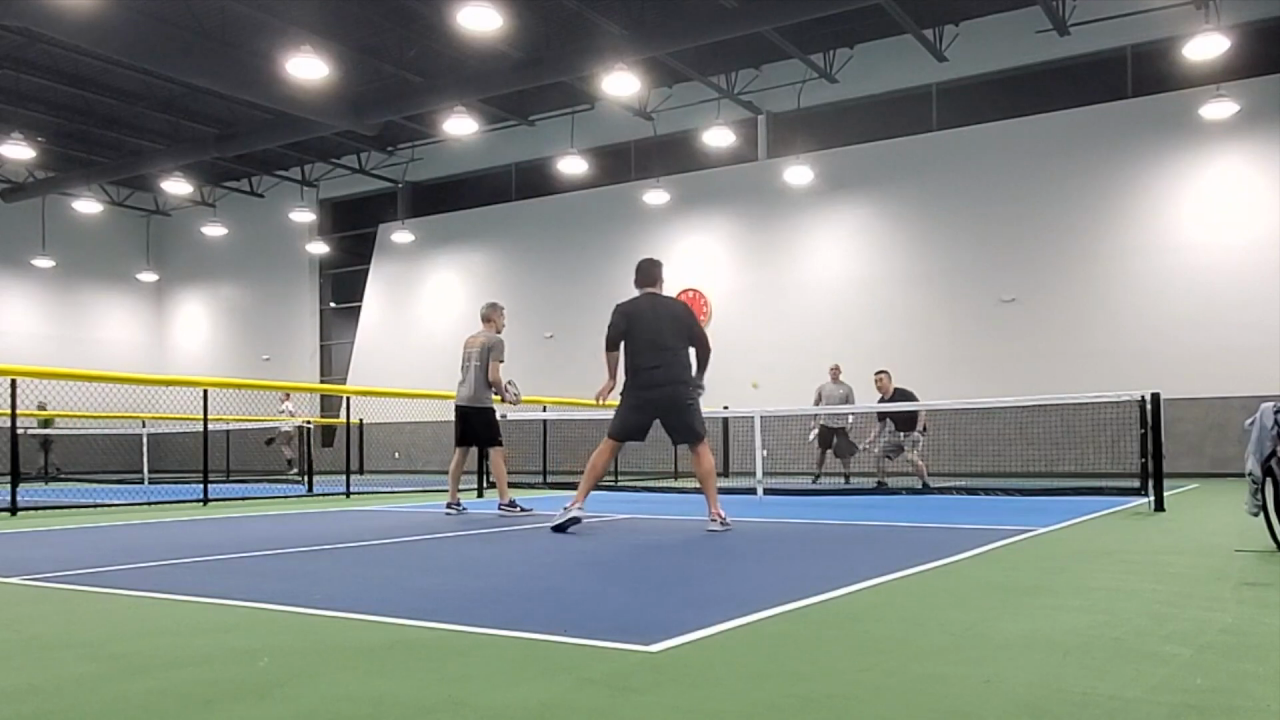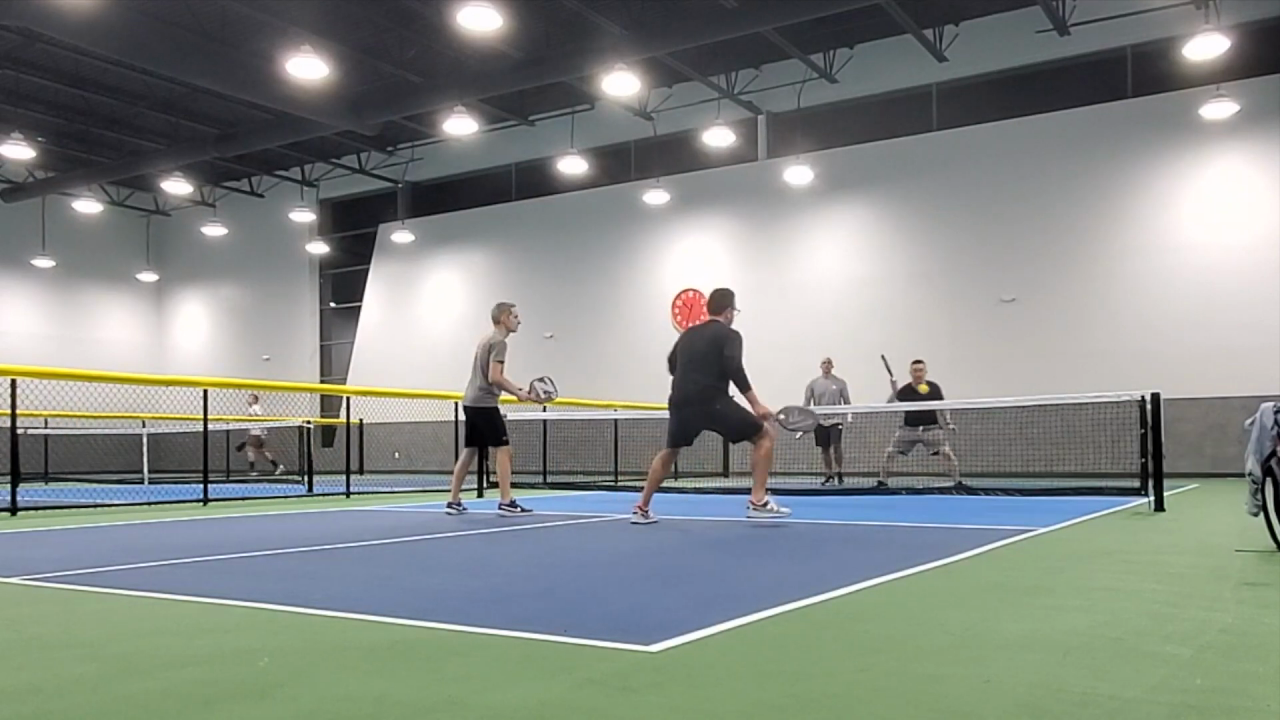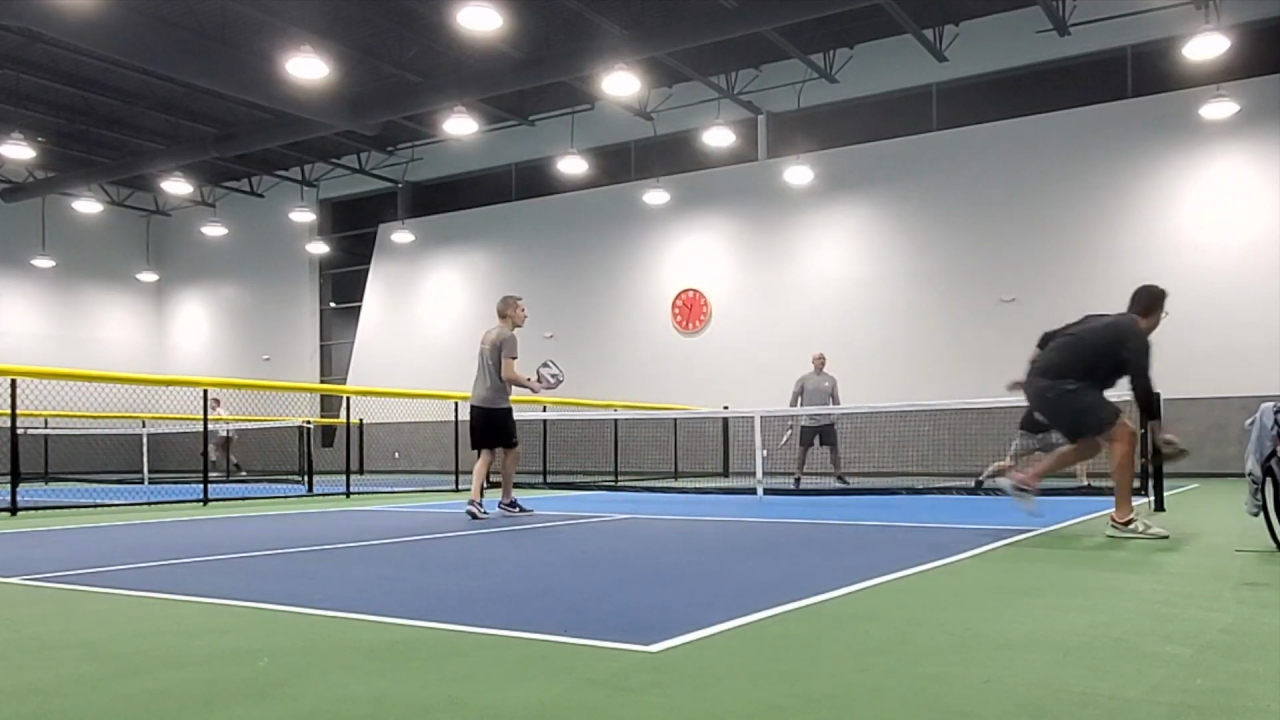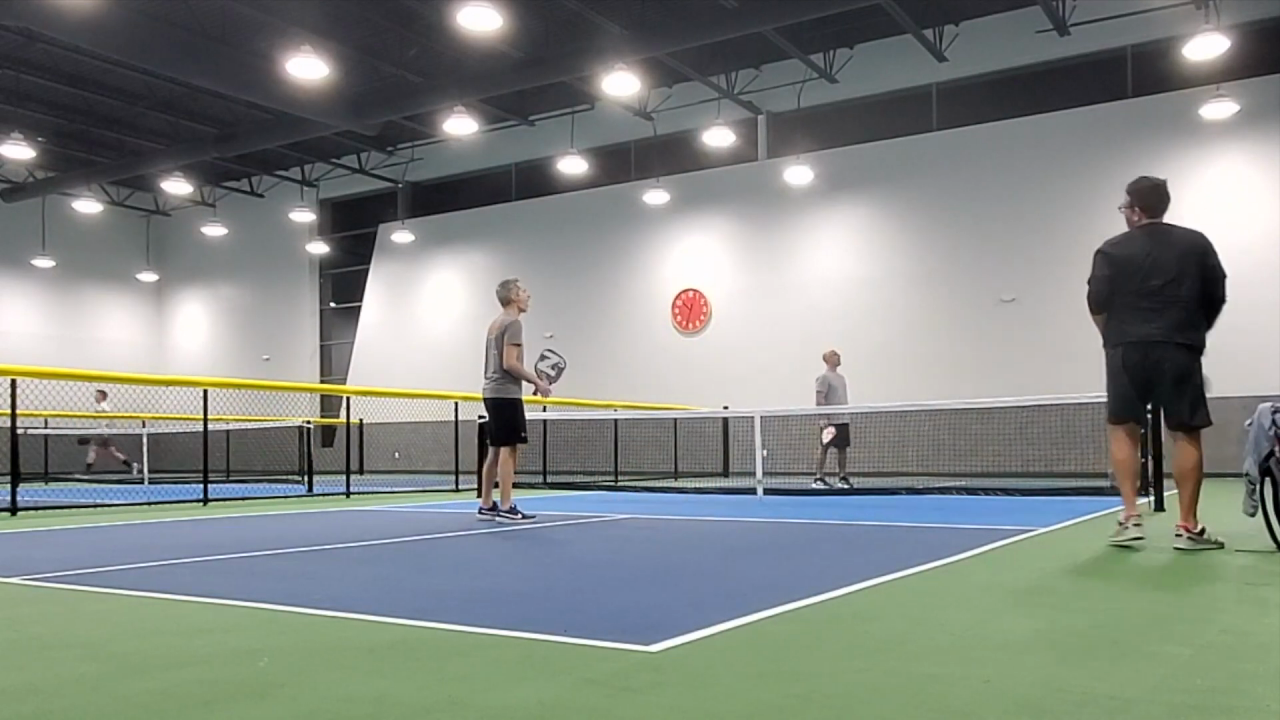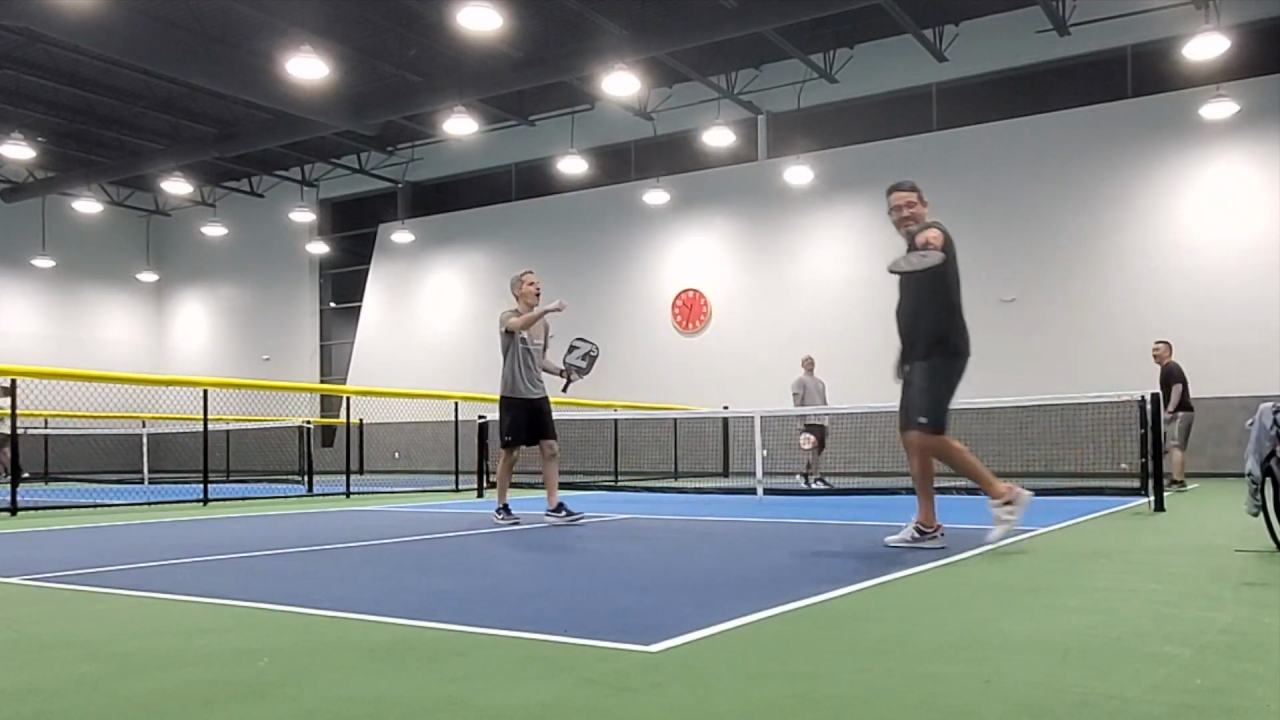
dt=1s
person 1, frame 1
left shoulder: (625, 309)
right shoulder: (680, 308)
left elbow: (613, 340)
right elbow: (703, 346)
left wrist: (611, 379)
right wrist: (697, 378)
left hip: (639, 391)
right hip: (679, 390)
left knee: (609, 446)
right knee: (700, 448)
left ankle: (576, 505)
right ankle: (716, 514)
person 1, frame 2
left shoulder: (688, 335)
right shoulder: (729, 335)
left elbow: (673, 366)
right elbow: (733, 369)
right wrist: (756, 403)
left hip: (680, 404)
right hip: (713, 402)
left knee: (669, 452)
right knee: (765, 436)
left ankle: (641, 509)
right ankle: (758, 501)
person 1, frame 3
left shoulder: (1099, 322)
right shoulder: (1136, 337)
left elbow: (1047, 340)
right elbow: (1141, 385)
left wrist: (1033, 373)
right wrist: (1156, 430)
left hip: (1042, 383)
right hip: (1057, 386)
left knee: (1091, 444)
right knee: (1123, 436)
left ankle: (1024, 481)
right ankle: (1123, 518)
person 1, frame 4
left shoulder: (1112, 249)
right shoulder: (1196, 243)
left elbow: (1096, 300)
right elbow: (1217, 294)
left wrist: (1112, 337)
right wrist: (1195, 332)
left hip: (1128, 350)
right hip: (1179, 350)
left knee: (1122, 430)
right knee: (1187, 435)
left ankle: (1130, 517)
right ankle: (1188, 527)
person 1, frame 5
left shoulder: (932, 236)
right shoulder: (913, 254)
left elbow: (933, 235)
left wrist: (929, 236)
right wrist: (904, 353)
left hip: (940, 354)
right hip: (920, 356)
left knee: (924, 435)
right knee: (911, 438)
left ankle: (1003, 493)
right ankle: (927, 525)
person 2, frame 1
left shoulder: (469, 341)
right shoulder: (495, 341)
right elbow: (493, 376)
left wrist: (495, 391)
right wrist: (504, 394)
left hip: (462, 402)
right hip: (480, 404)
left knee: (461, 451)
right knee: (496, 451)
left ankle: (452, 501)
right ankle: (505, 502)
person 2, frame 2
left shoulder: (487, 340)
right shoulder: (499, 342)
right elbow: (494, 378)
left wrist: (519, 390)
right wrist: (517, 393)
left hip: (471, 402)
right hip: (484, 404)
left knee: (470, 452)
right knee: (503, 450)
left ankle: (453, 501)
right ankle: (506, 502)
person 2, frame 3
left shoulder: (488, 334)
right shoulder: (507, 337)
right elbow: (508, 375)
left wrist: (526, 381)
right wrist: (531, 385)
left hip: (478, 402)
right hip: (496, 404)
left knee: (486, 454)
right knee: (511, 451)
left ankle: (475, 500)
right ankle: (507, 501)
person 2, frame 4
left shoulder: (495, 324)
right shoulder: (513, 323)
right elbow: (510, 363)
left wrist: (531, 378)
right wrist: (536, 382)
left hip: (493, 393)
right hip: (506, 395)
left knee: (495, 451)
right knee: (508, 450)
left ankle: (487, 506)
right ankle: (506, 508)
person 2, frame 5
left shoulder: (542, 325)
right shoulder: (508, 317)
right elbow: (521, 324)
left wrist: (561, 372)
right wrist: (548, 309)
left hip: (538, 396)
right hip: (513, 396)
left knee: (550, 449)
right knee: (510, 453)
left ankle: (554, 506)
right ankle: (501, 507)
